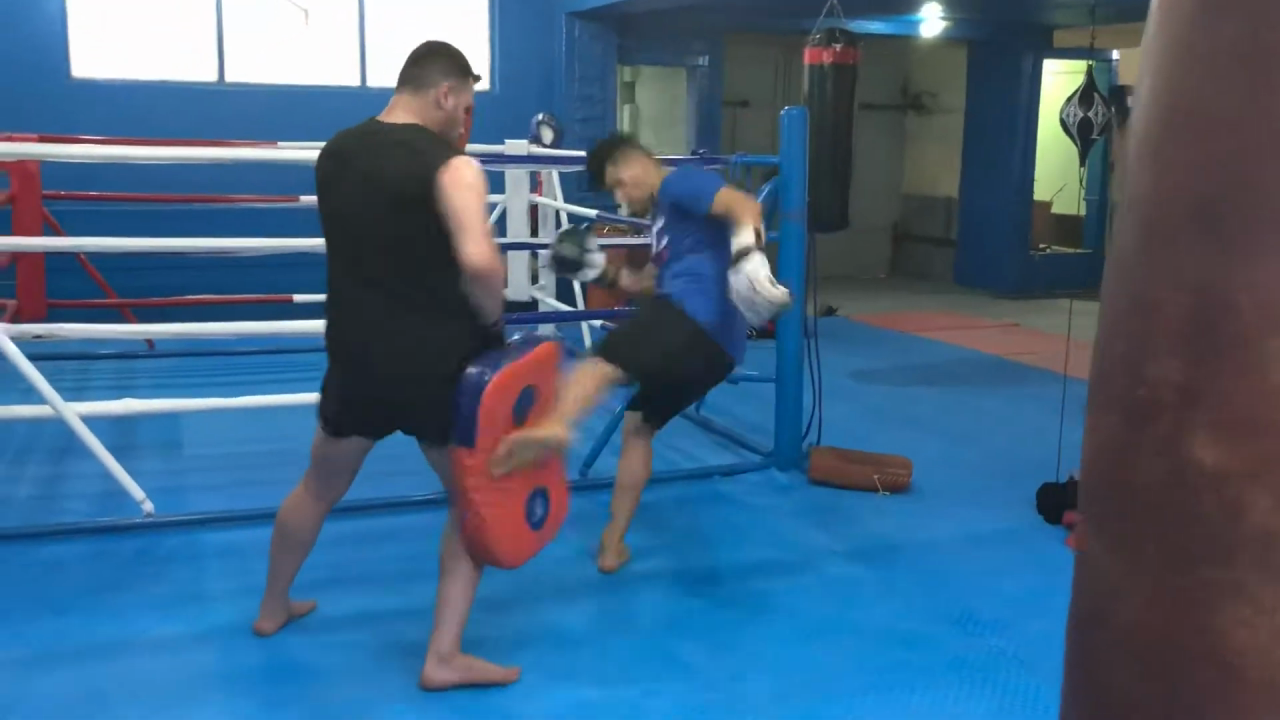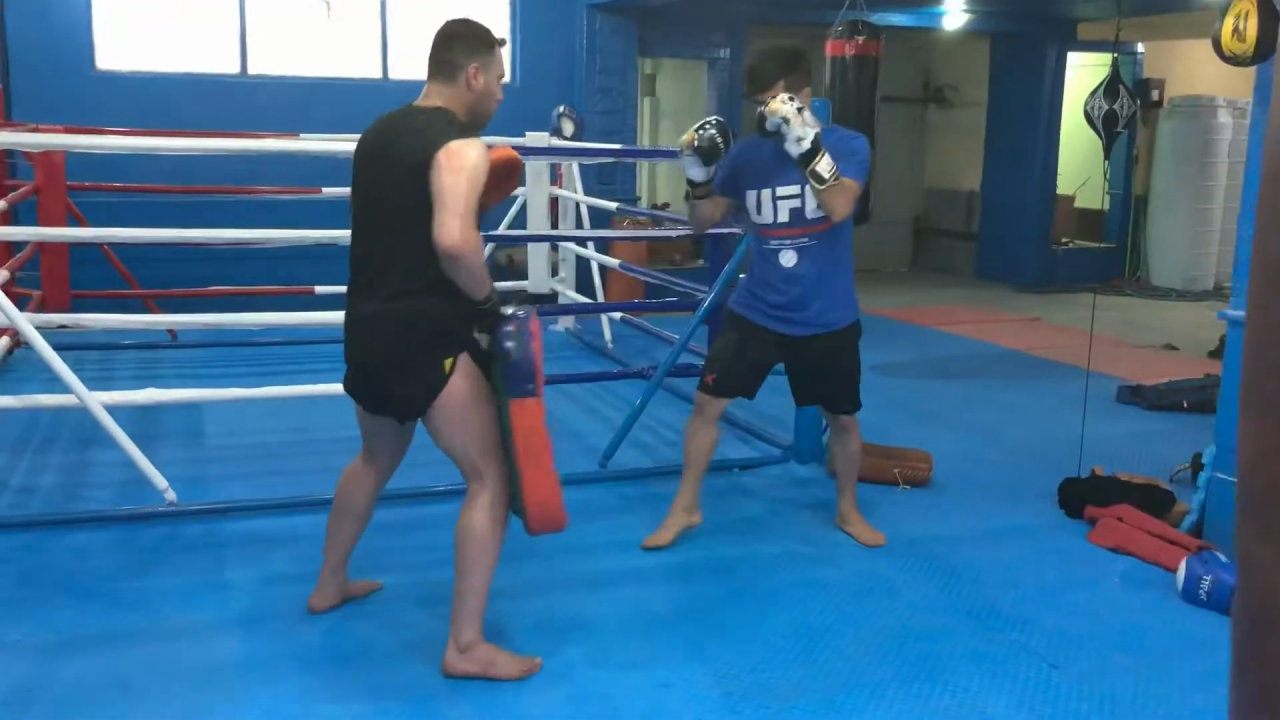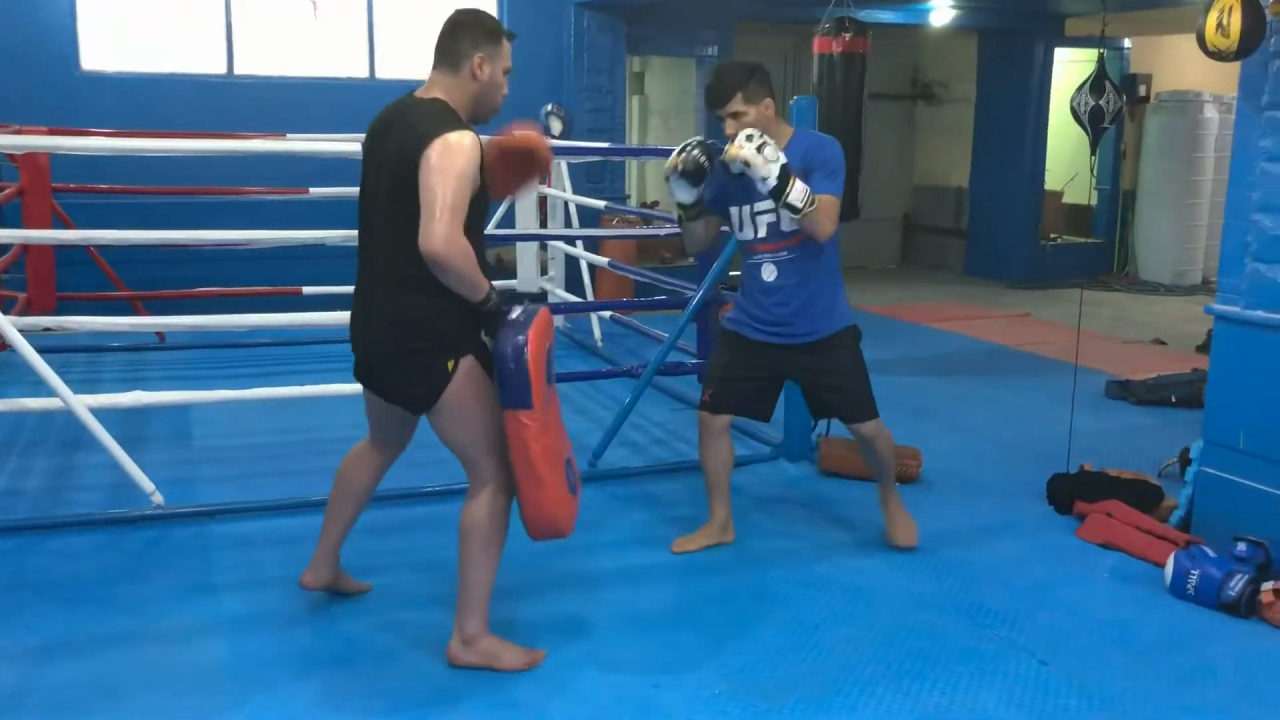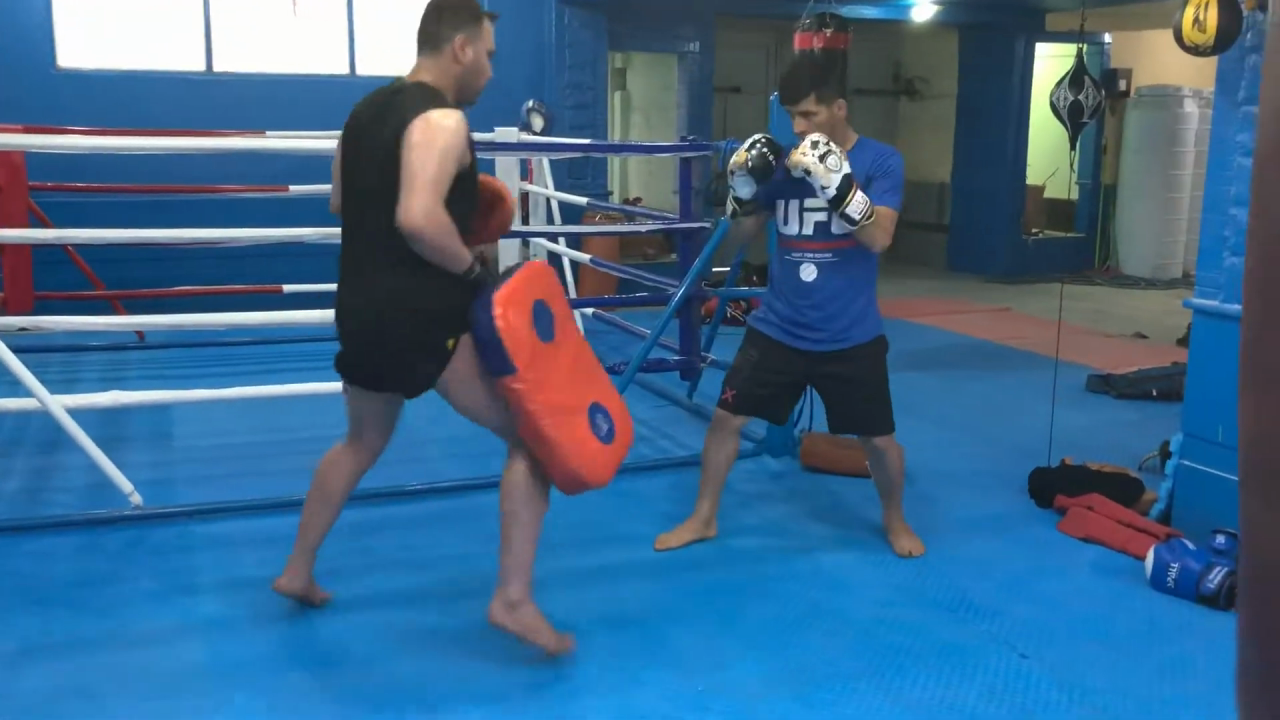
dt=0.5s
person 1, frame 1
left shoulder: (335, 151)
right shoulder: (454, 166)
right elbow: (480, 261)
right wrist: (489, 322)
left hip: (354, 361)
right hip: (436, 362)
left knee: (318, 489)
left ankle: (272, 607)
right ankle: (444, 656)
person 1, frame 2
left shoulder: (376, 135)
right shoulder: (461, 146)
right elbow: (453, 241)
right wrist: (485, 298)
left hip: (368, 329)
right hip: (430, 336)
left knee: (376, 459)
right knee: (489, 479)
left ankle: (330, 583)
right ankle: (467, 645)
person 1, frame 3
left shoulder: (391, 119)
right shoulder: (456, 139)
right elbow: (440, 245)
right wrist: (489, 297)
left hip: (377, 319)
right hip: (433, 332)
left knee: (382, 444)
right knee: (493, 473)
left ankle: (323, 565)
right ankle: (471, 637)
person 1, frame 4
left shoulder: (366, 111)
right shoulder: (441, 118)
left elbow: (343, 203)
right elbow: (418, 217)
right wrist: (472, 268)
left hip: (363, 311)
right hip: (426, 314)
left knee: (361, 442)
left ankle: (298, 573)
right ankle: (514, 600)
person 2, frame 1
left shoulder: (683, 184)
right shoulder: (664, 217)
left elbow: (745, 207)
right elbow: (644, 283)
left wrist: (749, 259)
right wrist: (594, 267)
left hip: (686, 316)
right hip: (714, 339)
left knee: (600, 368)
right knee: (639, 425)
left ankle: (553, 431)
right ankle: (613, 543)
person 2, frame 2
left shoulder: (849, 145)
right shoulder: (747, 152)
left elbow: (839, 208)
right elbow: (704, 223)
left wrist: (804, 140)
right wrist: (699, 173)
left hip: (828, 318)
right hip: (756, 312)
left knee: (844, 417)
right knee: (708, 402)
left ankle: (848, 510)
right ankle: (685, 507)
person 2, frame 3
left shoulder: (820, 150)
right shoulder: (727, 166)
left elbow: (823, 227)
right elbow: (697, 244)
left wrist: (775, 173)
right wrist: (686, 196)
left hip: (822, 327)
right hip: (751, 327)
left knee: (865, 425)
right knee: (712, 419)
left ankle: (893, 506)
right ankle: (718, 522)
person 2, frame 4
left shoulder: (881, 161)
right shoulder: (784, 161)
left elbow: (878, 238)
right elbow: (741, 236)
left wrist: (836, 181)
right wrist: (743, 188)
left hip: (850, 336)
right hip: (778, 328)
left knee: (878, 439)
right knee: (726, 418)
left ankle: (895, 520)
right ankle: (703, 518)
